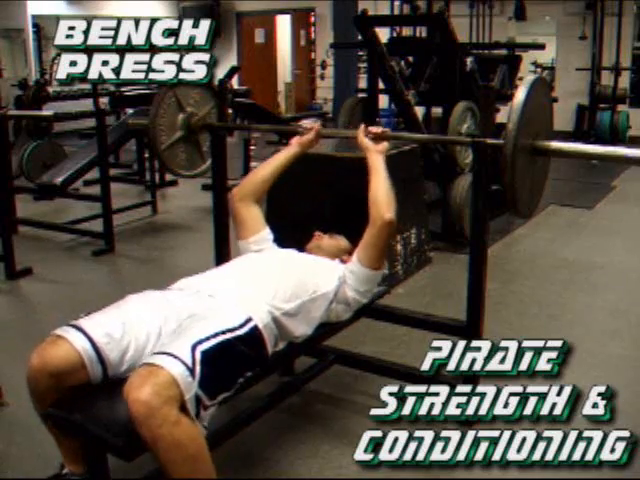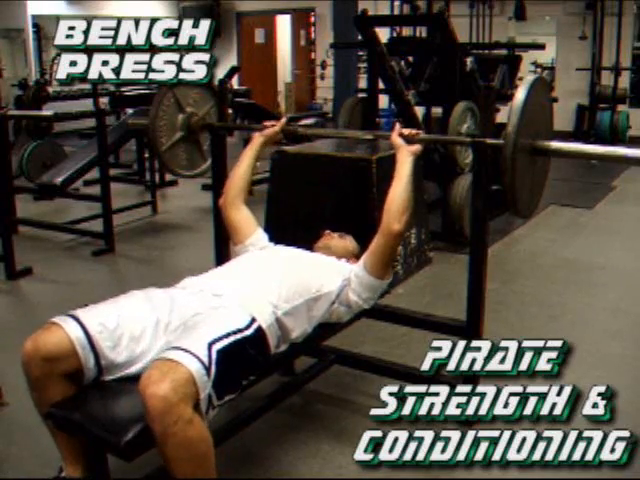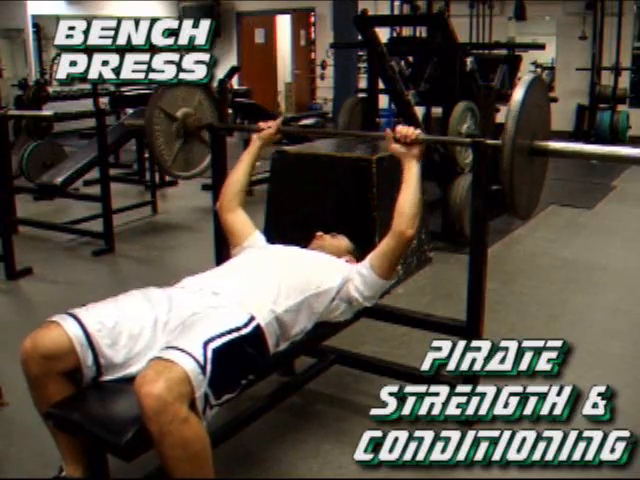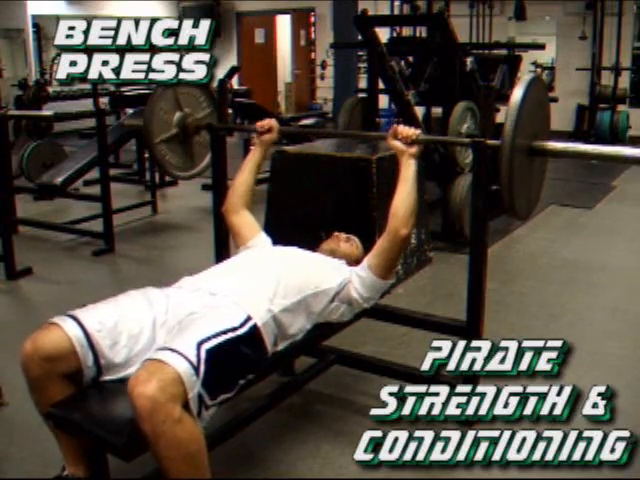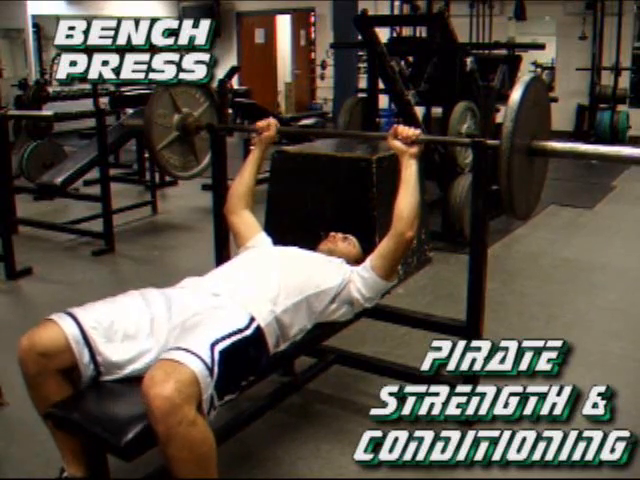
dt=0.7s
person 1, frame 1
left shoulder: (343, 283)
right shoulder: (270, 256)
left elbow: (383, 221)
right elbow: (242, 199)
left wrist: (373, 155)
right wrist: (295, 148)
left hip: (237, 322)
right hip: (179, 301)
left knee: (147, 398)
right knee: (46, 365)
person 1, frame 2
left shoulder: (347, 284)
right shoulder: (270, 254)
left elbow: (392, 228)
right elbow: (231, 204)
left wrist: (404, 156)
right wrist: (258, 141)
left hip: (240, 319)
right hip: (180, 300)
left knee: (163, 393)
right knee: (42, 351)
person 1, frame 3
left shoulder: (347, 282)
right shoulder: (268, 253)
left elbow: (402, 234)
right elbow: (228, 208)
left wrist: (410, 162)
right wrist: (256, 146)
left hip: (238, 321)
right hip: (178, 300)
left knee: (158, 393)
right knee: (42, 348)
person 1, frame 4
left shoulder: (349, 283)
right shoulder: (270, 254)
left elbow: (398, 232)
right elbow: (234, 209)
left wrist: (407, 159)
right wrist: (260, 147)
left hip: (235, 320)
right hip: (175, 299)
left knee: (151, 393)
right knee: (41, 352)
person 1, frame 5
left shoulder: (350, 282)
right shoulder: (272, 254)
left elbow: (402, 233)
right elbow: (235, 209)
left wrist: (407, 158)
right wrist: (260, 147)
left hip: (238, 320)
right hip: (178, 302)
left knee: (165, 393)
right knee: (38, 349)
